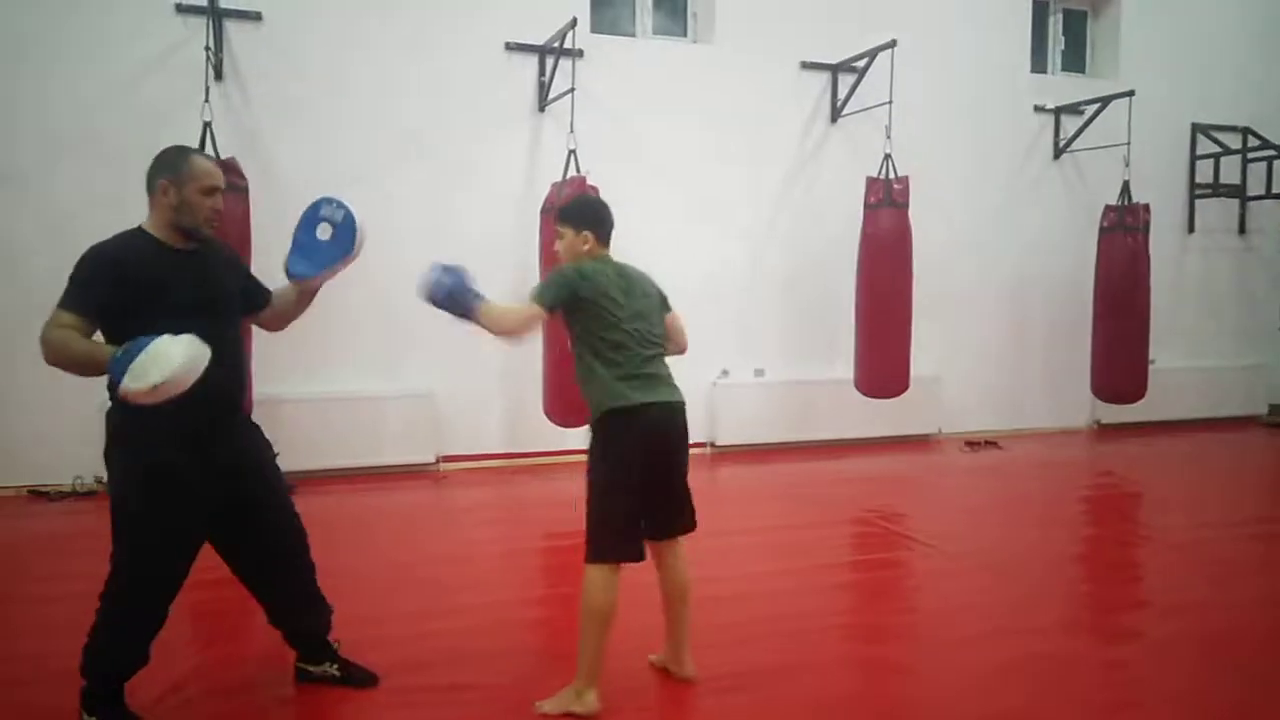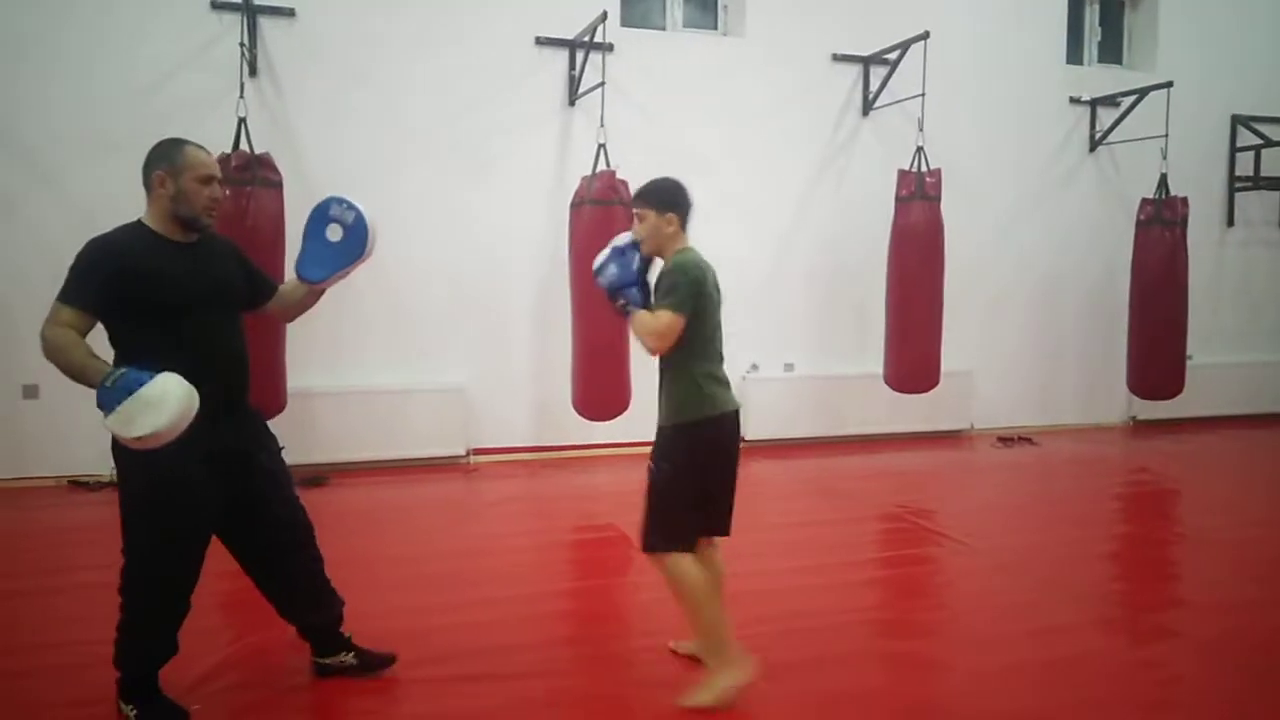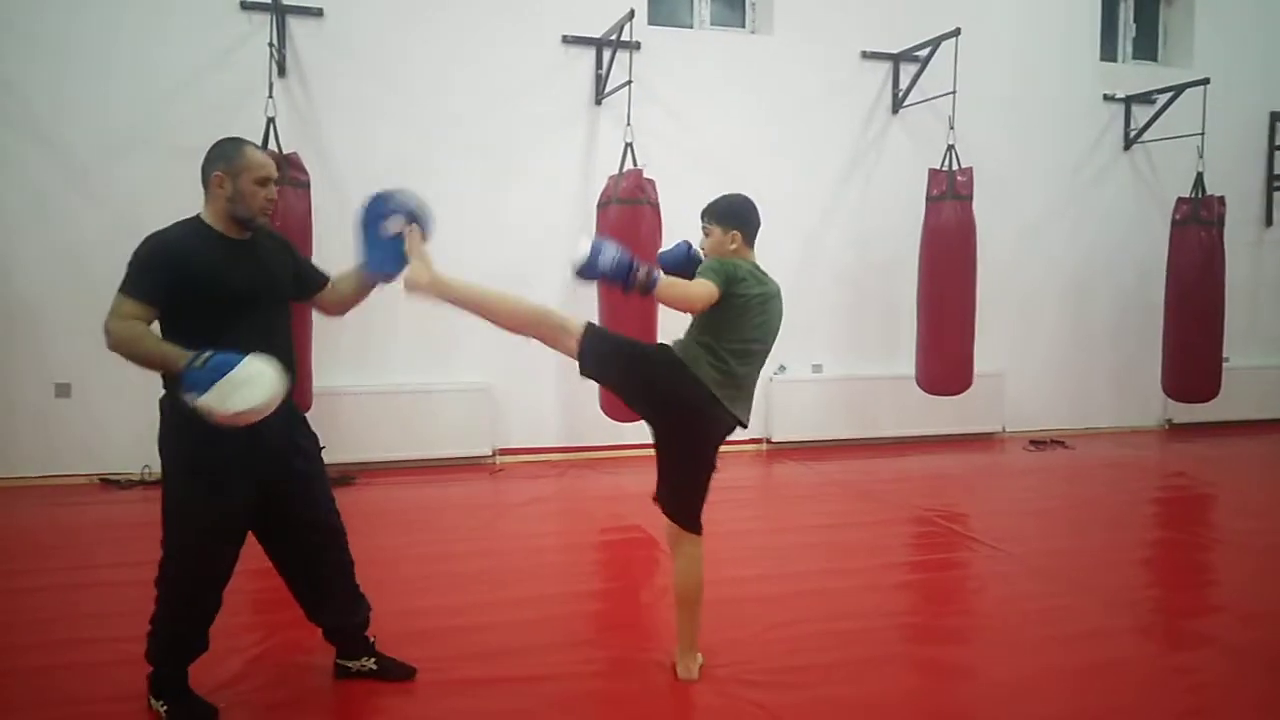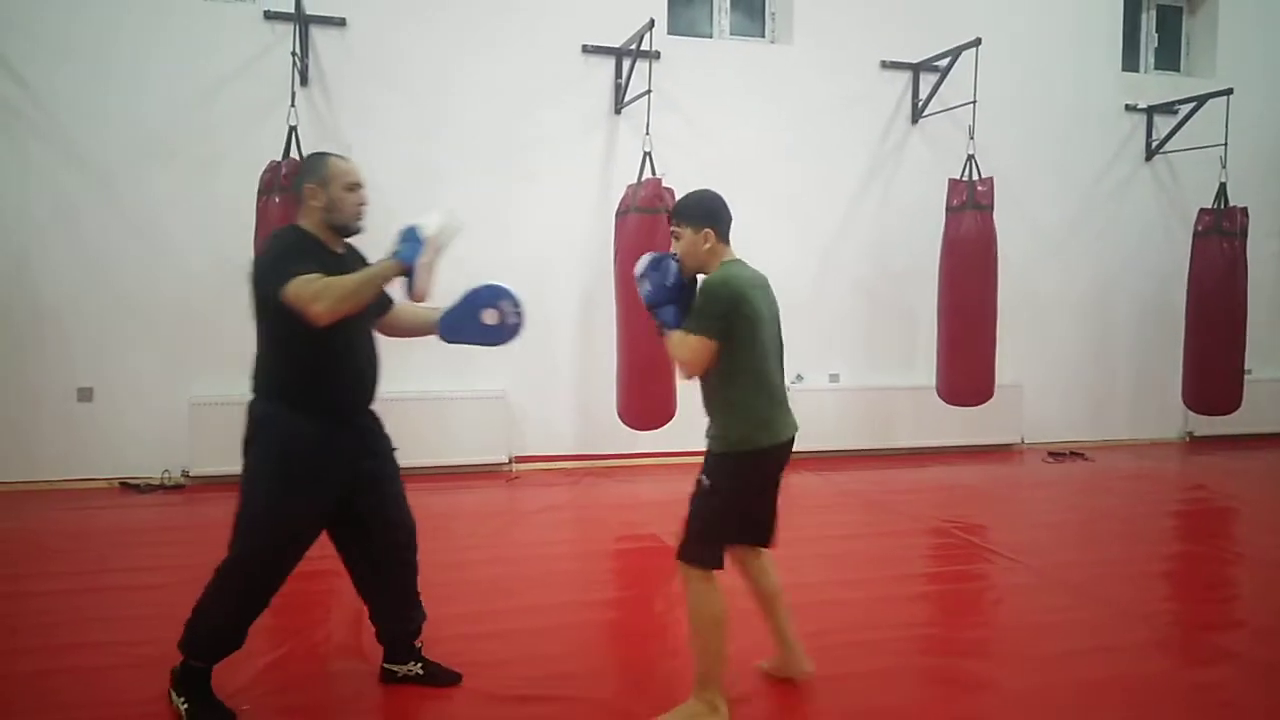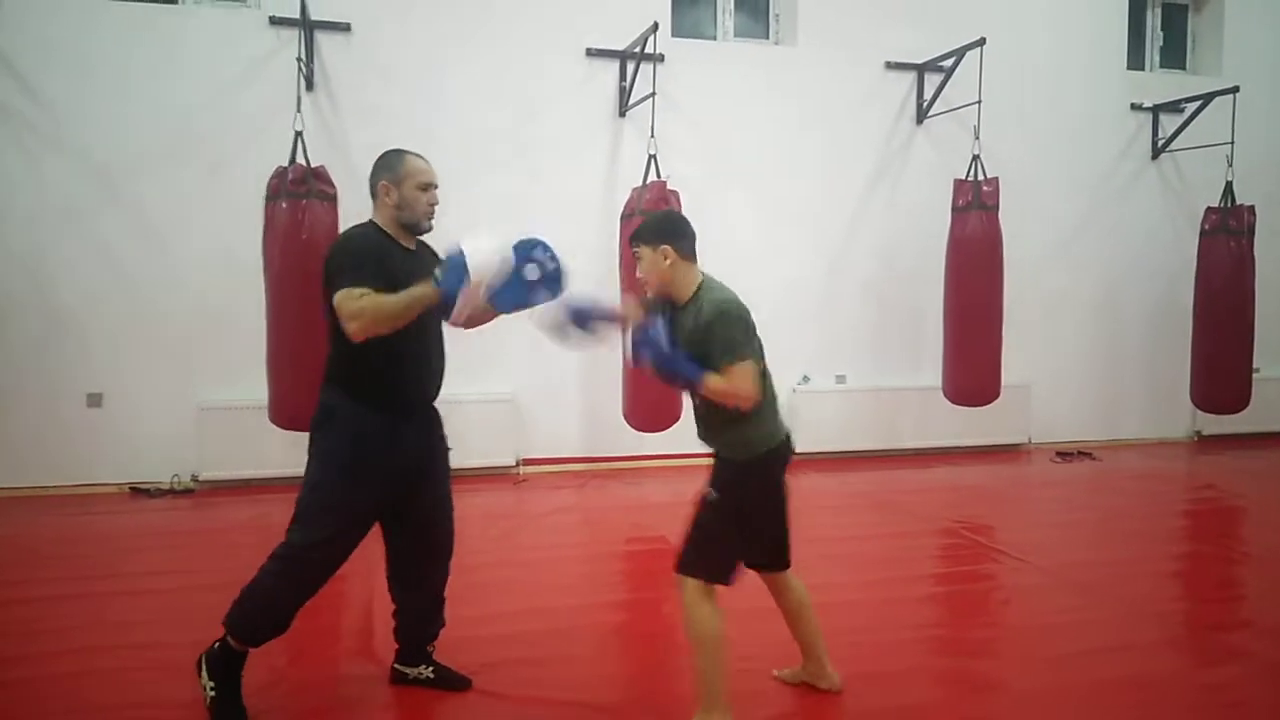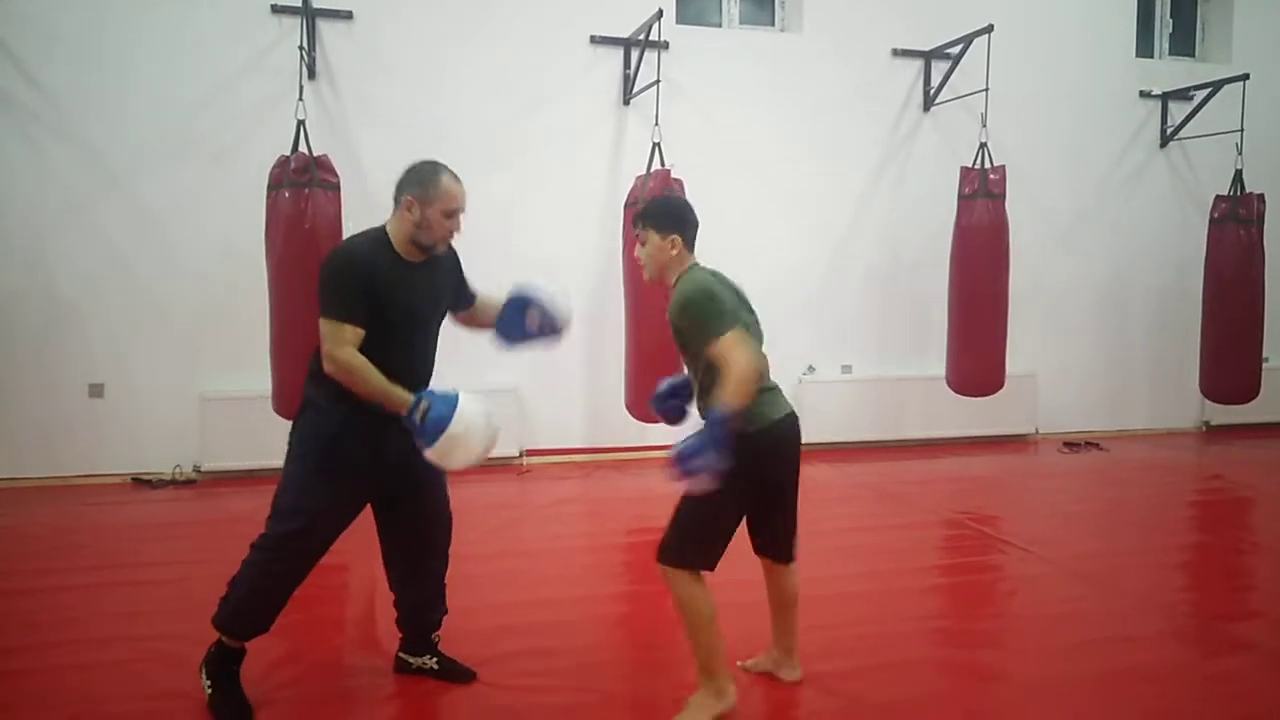
dt=0.5s
person 1, frame 1
left shoulder: (217, 258)
right shoulder: (113, 259)
left elbow: (273, 315)
right elbow: (56, 340)
left wrist: (314, 276)
right wrist: (116, 357)
left hip: (230, 434)
right hip: (156, 446)
left knee: (281, 543)
right knee: (145, 573)
left ankle: (315, 654)
person 1, frame 2
left shoulder: (220, 250)
right shoulder: (113, 254)
left elbow: (280, 305)
right elbow: (57, 333)
right wrist: (106, 378)
left hip: (237, 429)
right hip: (162, 442)
left knee: (286, 535)
right knee: (161, 566)
left ankle: (330, 644)
person 1, frame 3
left shoulder: (272, 247)
right shoulder: (170, 249)
left elbow: (331, 298)
right elbow: (120, 329)
left wrist: (377, 267)
right wrist: (187, 363)
left hip: (279, 425)
right hip: (206, 435)
left knee: (321, 536)
right knee: (196, 560)
left ankle: (353, 649)
person 1, frame 4
left shoulder: (350, 256)
right shoulder: (285, 250)
left elbow: (388, 319)
right elbow: (322, 308)
right wrist: (395, 263)
left hip: (355, 429)
right hip: (292, 435)
left knee: (392, 540)
right knee: (259, 559)
left ankle: (402, 654)
person 1, frame 5
left shoulder: (424, 253)
right shoulder: (357, 249)
left elbow: (465, 311)
right elbow: (361, 323)
right wrist: (438, 287)
left hip: (417, 426)
right hip: (356, 427)
left knee: (429, 542)
right knee: (315, 547)
left ankle: (414, 656)
right ankle: (224, 660)
person 1, frame 6
left shoulder: (441, 259)
right shoulder: (354, 262)
left elbow: (469, 308)
right elbow: (336, 357)
left wrist: (515, 314)
right wrist: (410, 405)
left hip: (408, 426)
right hip: (338, 427)
left knee: (426, 534)
right knee: (291, 540)
left ankle: (418, 647)
right ankle: (224, 657)
person 2, frame 1
left shoulder: (574, 278)
right shoulder: (642, 282)
left elbow: (513, 323)
right elbow: (678, 341)
left wrist: (460, 296)
left hip: (622, 421)
right hip: (667, 412)
left knee: (603, 560)
right knee: (668, 543)
right ankle: (679, 655)
person 2, frame 2
left shoulder: (679, 271)
right shoulder: (694, 267)
left elbow: (657, 340)
left wrist: (625, 296)
right wrist: (635, 288)
left hip: (692, 422)
right hip: (715, 417)
left knee: (667, 547)
right knee: (703, 536)
left ankle: (730, 662)
right ankle: (713, 643)
person 2, frame 3
left shoulder: (724, 268)
right shoulder: (772, 292)
left elbow: (694, 300)
left wrist: (636, 274)
left hip: (678, 380)
right hip: (714, 413)
left knee: (559, 326)
right knee: (686, 533)
left ankle: (434, 280)
right ankle: (687, 655)
person 2, frame 4
left shoulder: (718, 286)
right shoulder: (753, 280)
left elbow: (690, 362)
left wrist: (666, 309)
right wrist: (685, 300)
left hip: (741, 444)
right hip: (772, 437)
left knee: (698, 564)
right knee: (747, 546)
right ankle: (791, 655)
person 2, frame 5
left shoulder: (719, 309)
right shoulder: (674, 301)
left elbow: (744, 393)
right elbow: (647, 321)
left wrist: (678, 368)
left hip: (749, 458)
right hip: (765, 449)
left knee: (695, 581)
right knee: (774, 567)
right ankle: (819, 668)
person 2, frame 6
left shoulder: (691, 297)
right shoulder: (713, 285)
left elbow: (745, 365)
left wrist: (715, 433)
right wrist: (689, 383)
left hip: (746, 439)
right hip: (778, 430)
left knee: (678, 563)
right knee: (777, 555)
right ankle: (784, 656)
